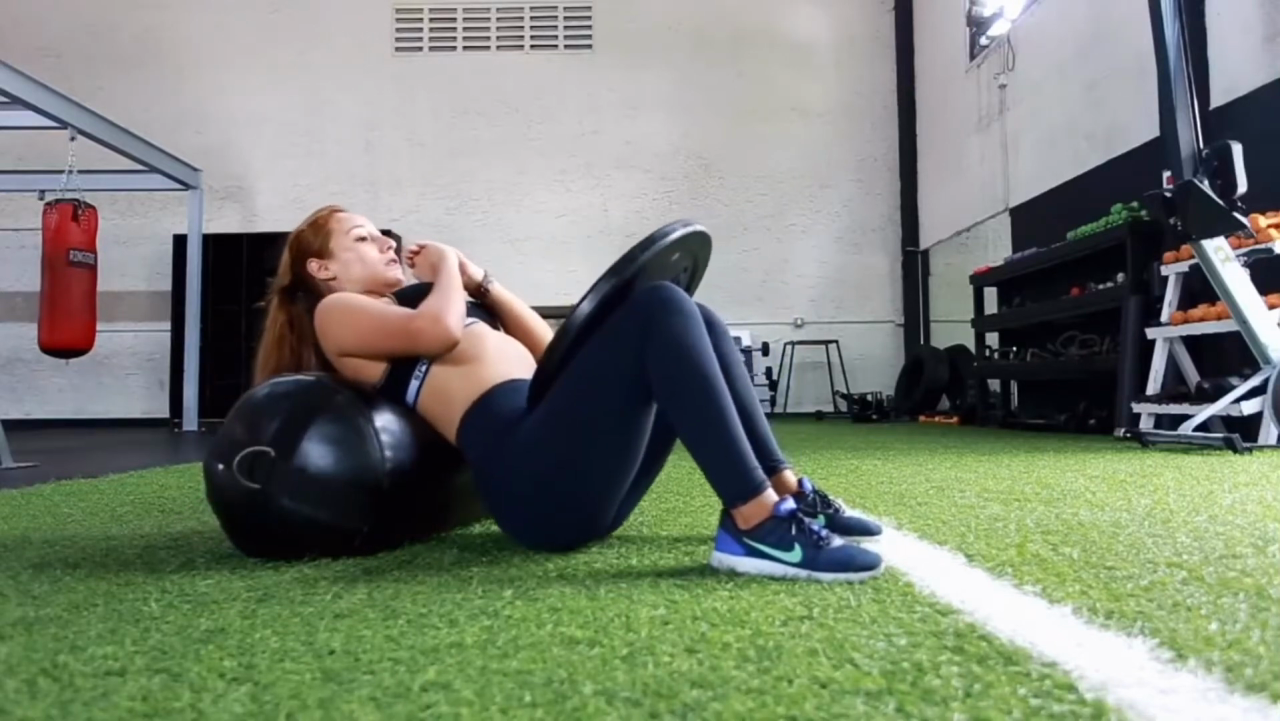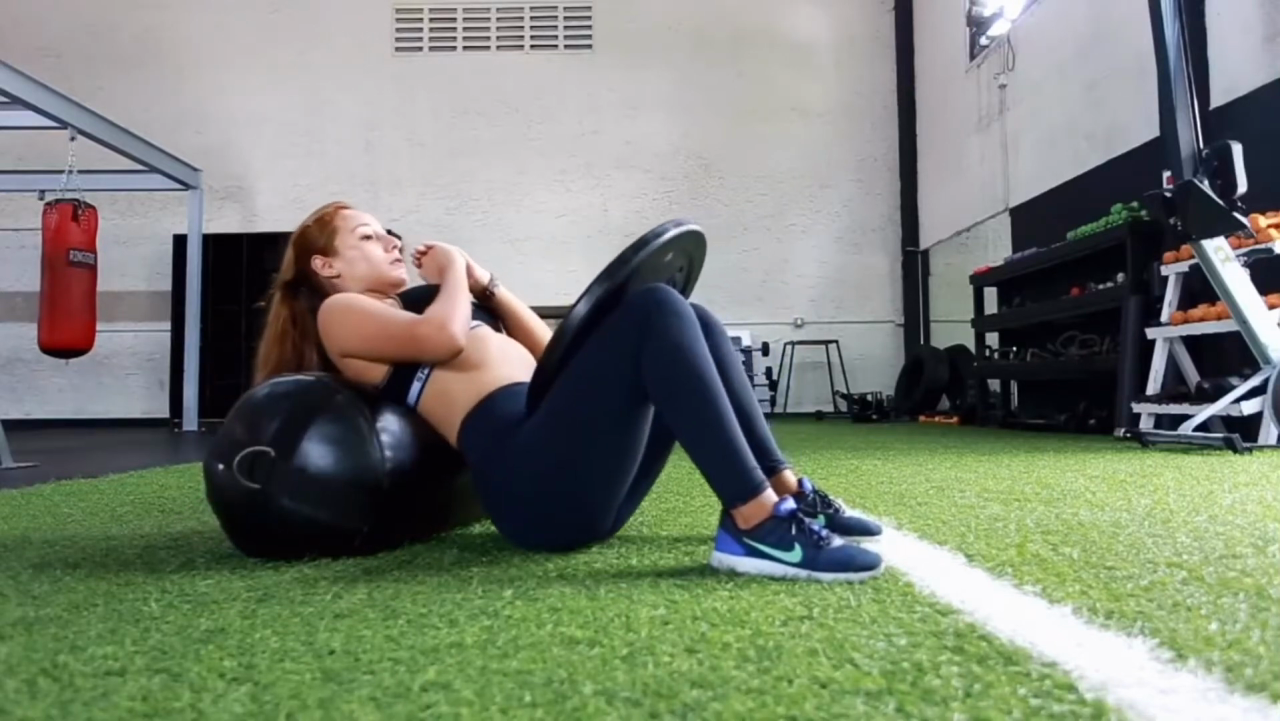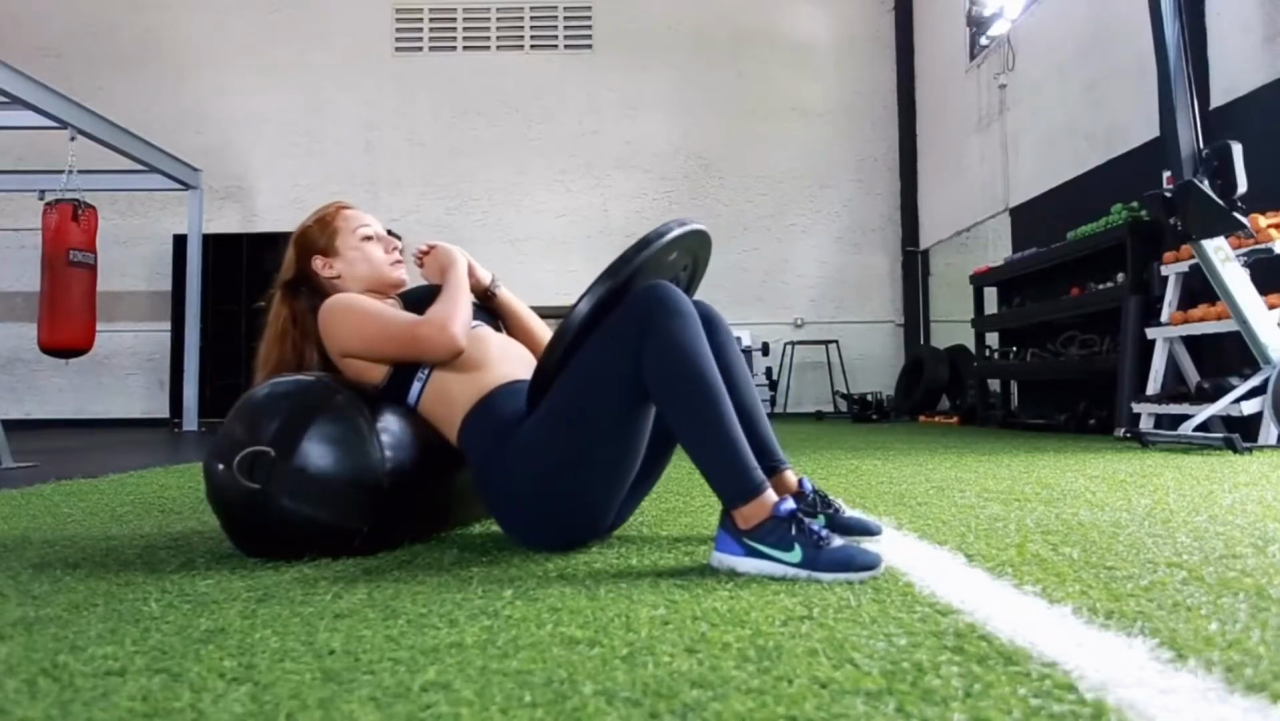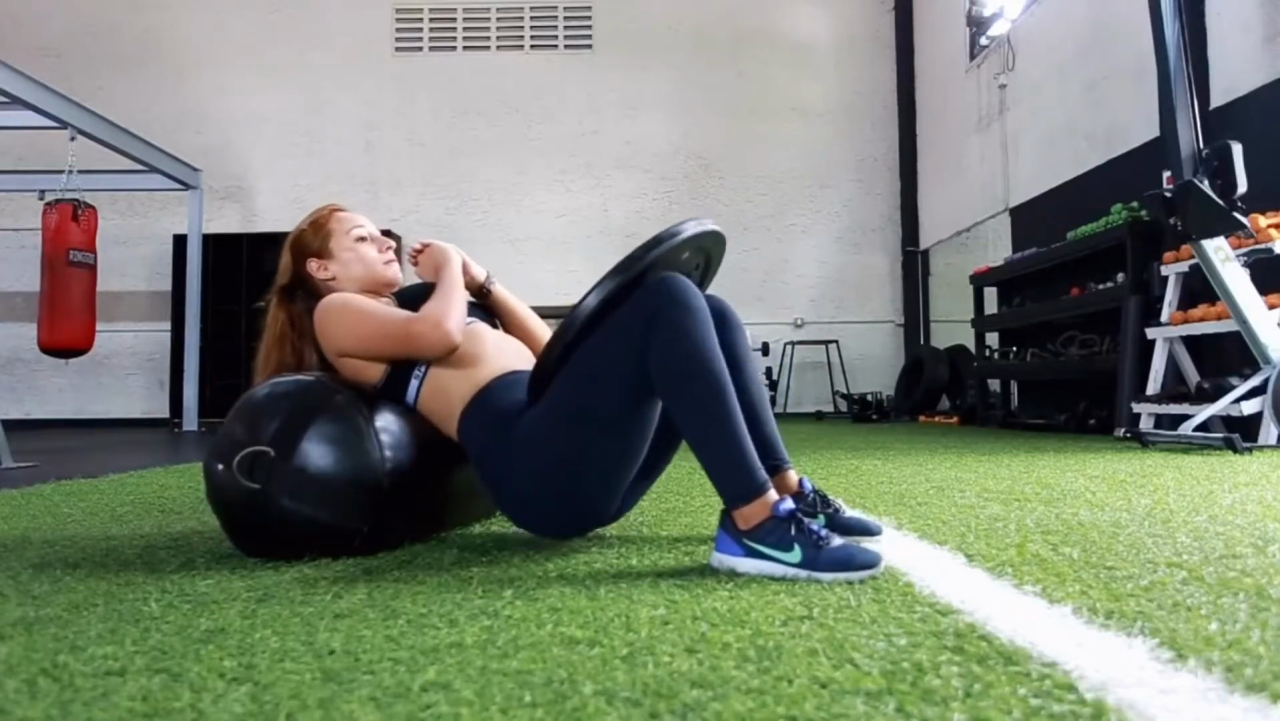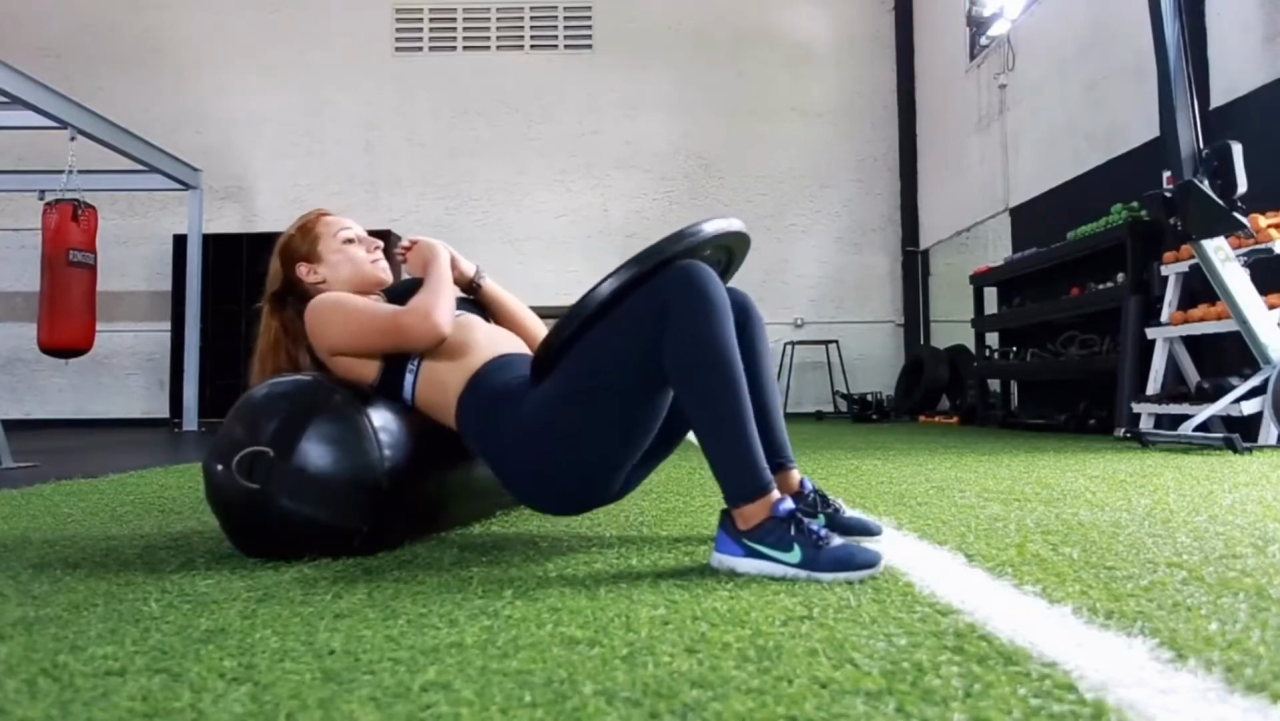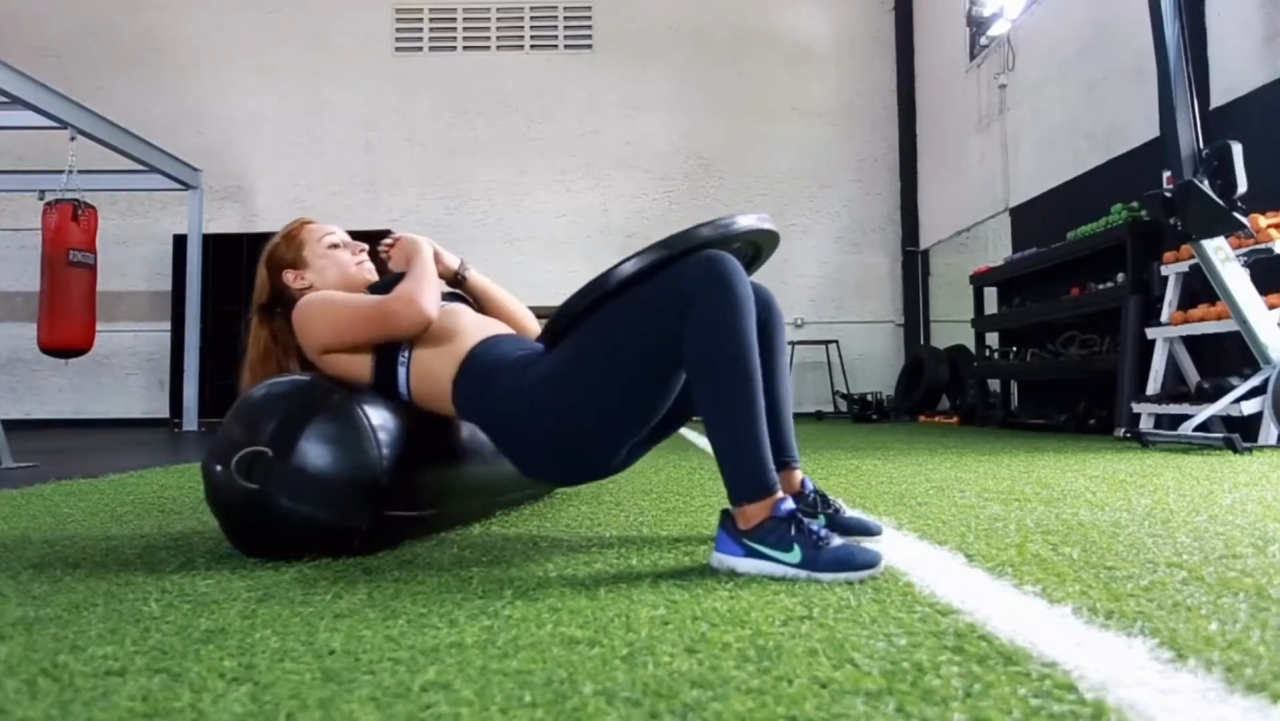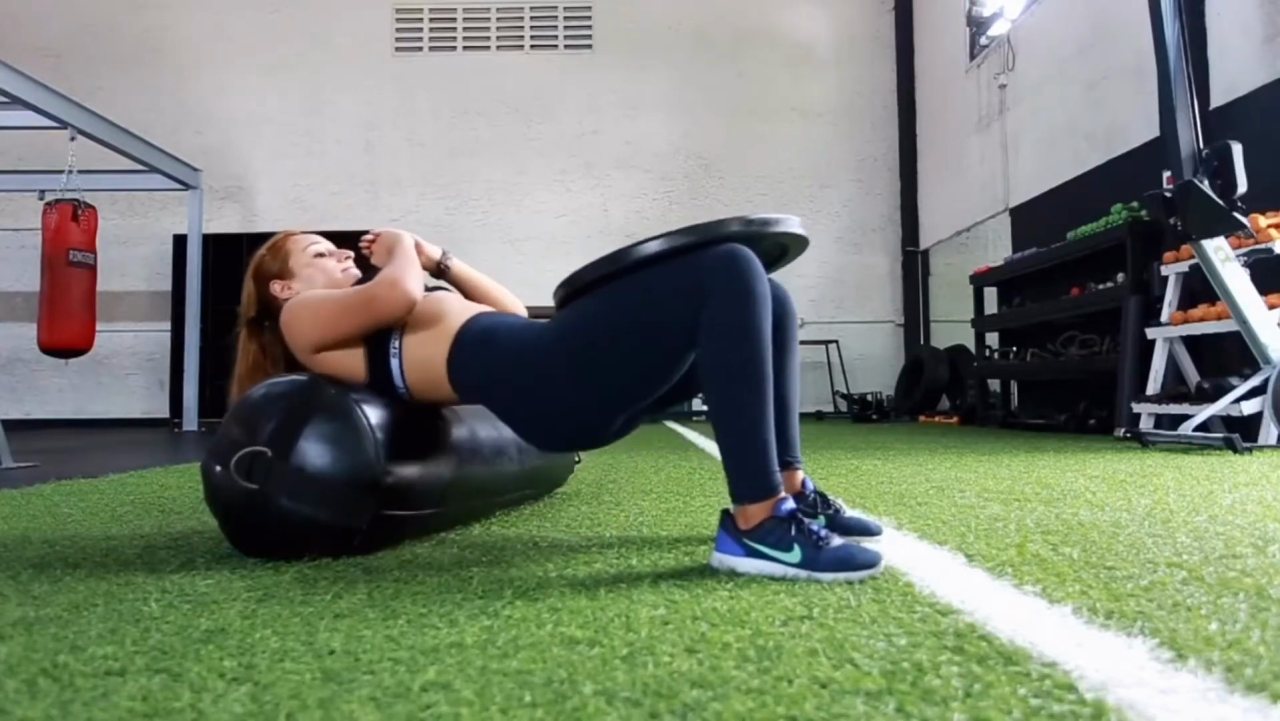
dt=0.1s
person 1, frame 1
left shoulder: (403, 316)
right shoulder: (336, 313)
left elbow: (544, 351)
right elbow: (437, 331)
left wrist: (477, 281)
right wrist: (447, 271)
left hip: (583, 472)
right hip: (541, 477)
left knee: (693, 323)
right knee: (660, 307)
left ankle: (787, 491)
right ankle: (757, 526)
person 1, frame 2
left shoulder: (403, 318)
right shoulder: (340, 314)
left elbow: (544, 355)
right elbow: (442, 337)
left wrist: (483, 284)
right wrist: (451, 271)
left hip: (585, 479)
right hip: (540, 483)
left knee: (691, 323)
right knee: (654, 310)
left ankle: (788, 494)
right ankle: (757, 526)
person 1, frame 3
left shoulder: (404, 317)
right shoulder: (341, 314)
left elbow: (544, 357)
right elbow: (443, 338)
left wrist: (485, 283)
right wrist: (454, 272)
left hip: (586, 476)
right hip: (541, 480)
left knee: (696, 321)
right knee: (657, 307)
left ankle: (788, 494)
right ankle: (756, 526)
person 1, frame 4
left shoulder: (400, 316)
right shoulder: (335, 314)
left elbow: (541, 349)
right elbow: (437, 335)
left wrist: (479, 280)
right wrist: (448, 271)
left hip: (584, 463)
right hip: (542, 460)
left knee: (708, 315)
right knee: (668, 300)
left ankle: (789, 493)
right ankle: (758, 526)
person 1, frame 5
left shoulder: (398, 314)
right shoulder: (326, 313)
left elbow: (535, 342)
right elbow: (428, 327)
left wrist: (468, 275)
right wrist: (437, 265)
left hip: (583, 441)
right hip: (539, 440)
left knee: (731, 308)
right knee: (688, 288)
left ankle: (790, 493)
right ankle: (757, 526)
person 1, frame 6
left shoulder: (383, 319)
right shoulder: (316, 318)
left elbow: (523, 327)
right elbow: (416, 314)
left wrist: (453, 268)
right wrist: (419, 262)
left hip: (576, 403)
right hip: (545, 408)
left knee: (749, 304)
right knee: (710, 280)
left ankle: (791, 493)
right ankle: (758, 527)
person 1, frame 7
left shoulder: (371, 319)
right shoulder: (305, 319)
left elbow: (511, 314)
right elbow: (400, 296)
left wrist: (437, 259)
right wrist: (402, 253)
left hip: (548, 357)
right hip: (541, 382)
left knee: (765, 300)
right knee: (730, 273)
left ankle: (792, 494)
right ankle: (758, 525)
